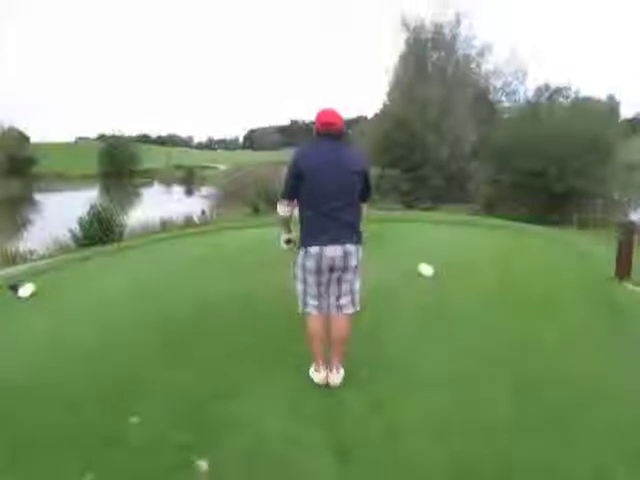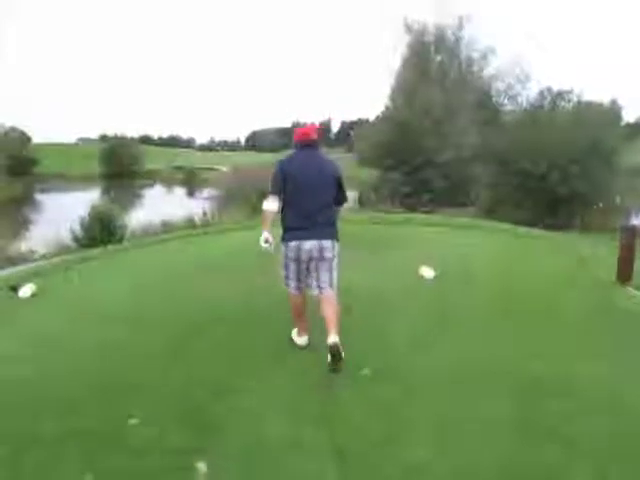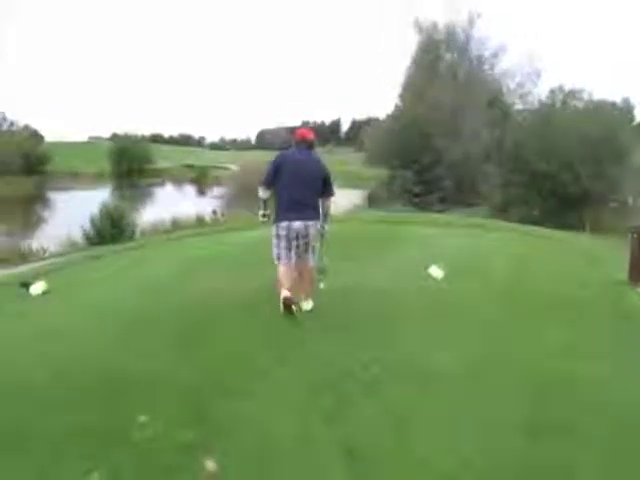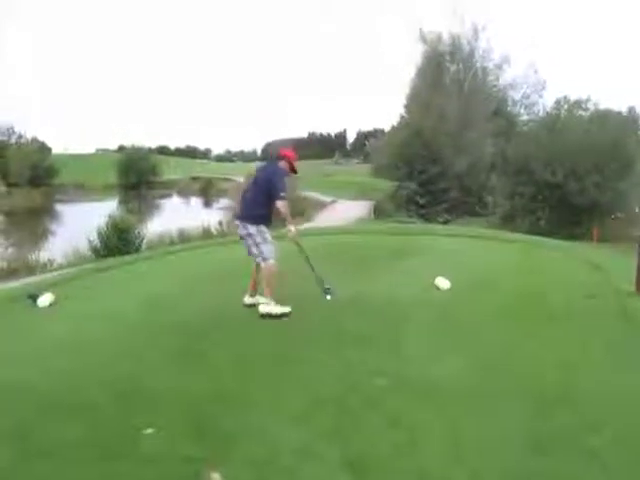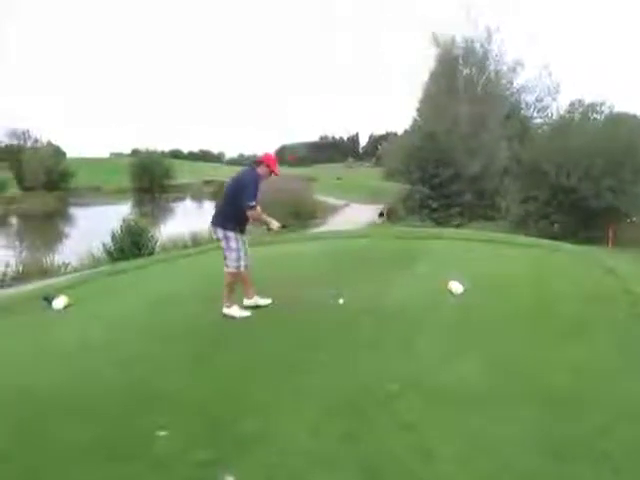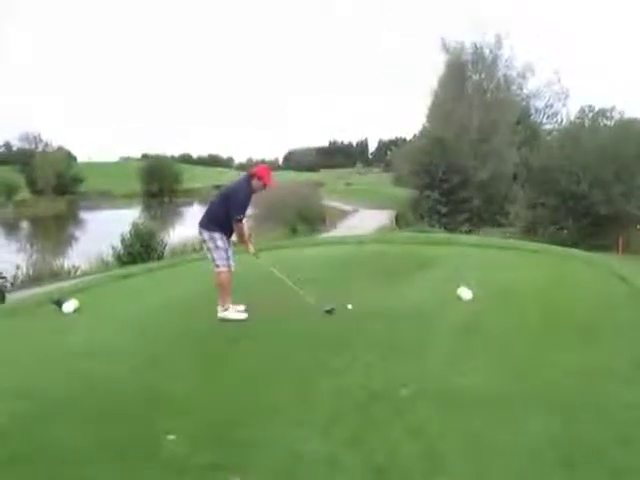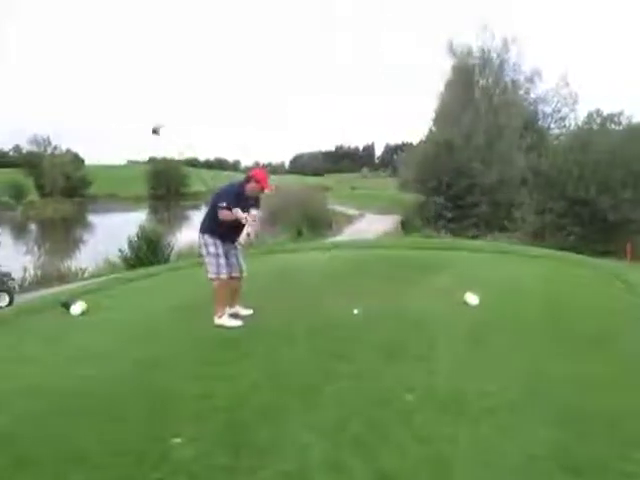
dt=0.7s
person 1, frame 1
left shoulder: (302, 156)
right shoulder: (358, 159)
left elbow: (286, 202)
left wrist: (286, 231)
left hip: (312, 244)
right hip: (348, 244)
left knee: (314, 308)
right knee: (342, 309)
left ankle: (318, 368)
right ankle: (336, 369)
person 1, frame 2
left shoulder: (285, 165)
right shoulder: (331, 166)
left elbow: (272, 200)
right elbow: (339, 203)
left wrist: (266, 232)
left hip: (295, 240)
right hip: (326, 240)
left knee: (296, 289)
right knee: (327, 291)
left ankle: (301, 334)
right ankle: (333, 337)
person 1, frame 3
left shoulder: (281, 158)
right shoulder: (319, 164)
left elbow: (265, 189)
right elbow: (326, 198)
left wrist: (264, 208)
right wrist: (324, 221)
left hip: (284, 220)
right hip: (310, 220)
left knee: (283, 262)
right knee: (307, 261)
left ankle: (285, 293)
right ankle: (306, 299)
person 1, frame 4
left shoulder: (263, 170)
right shoulder: (277, 174)
left elbow: (250, 197)
right elbow: (280, 203)
right wrist: (290, 224)
left hip: (245, 221)
right hip: (254, 224)
left knee: (260, 260)
right knee: (269, 262)
left ankle: (251, 295)
right ankle: (267, 304)
person 1, frame 5
left shoulder: (248, 175)
right shoulder: (250, 180)
left elbow: (251, 207)
right elbow: (251, 212)
left wrist: (267, 220)
right wrist: (269, 222)
left hip: (233, 225)
right hip: (227, 227)
left knee: (242, 263)
right knee: (234, 266)
left ankle: (250, 297)
right ankle: (228, 305)
person 1, frame 6
left shoulder: (244, 187)
right shoulder: (241, 192)
left elbow: (238, 219)
right elbow: (237, 223)
left wrist: (246, 236)
right wrist: (246, 243)
left hip: (220, 229)
right hip: (211, 229)
left knee: (227, 267)
right knee: (223, 268)
left ankle: (225, 303)
right ankle: (224, 309)
person 1, frame 7
left shoulder: (253, 198)
right shoulder: (229, 191)
left elbow: (254, 214)
right elbow: (222, 214)
left wrist: (251, 216)
right wrist: (237, 215)
left hip: (230, 239)
right hip: (211, 236)
left knee: (238, 273)
right knee: (220, 276)
left ankle: (233, 307)
right ankle: (220, 316)
